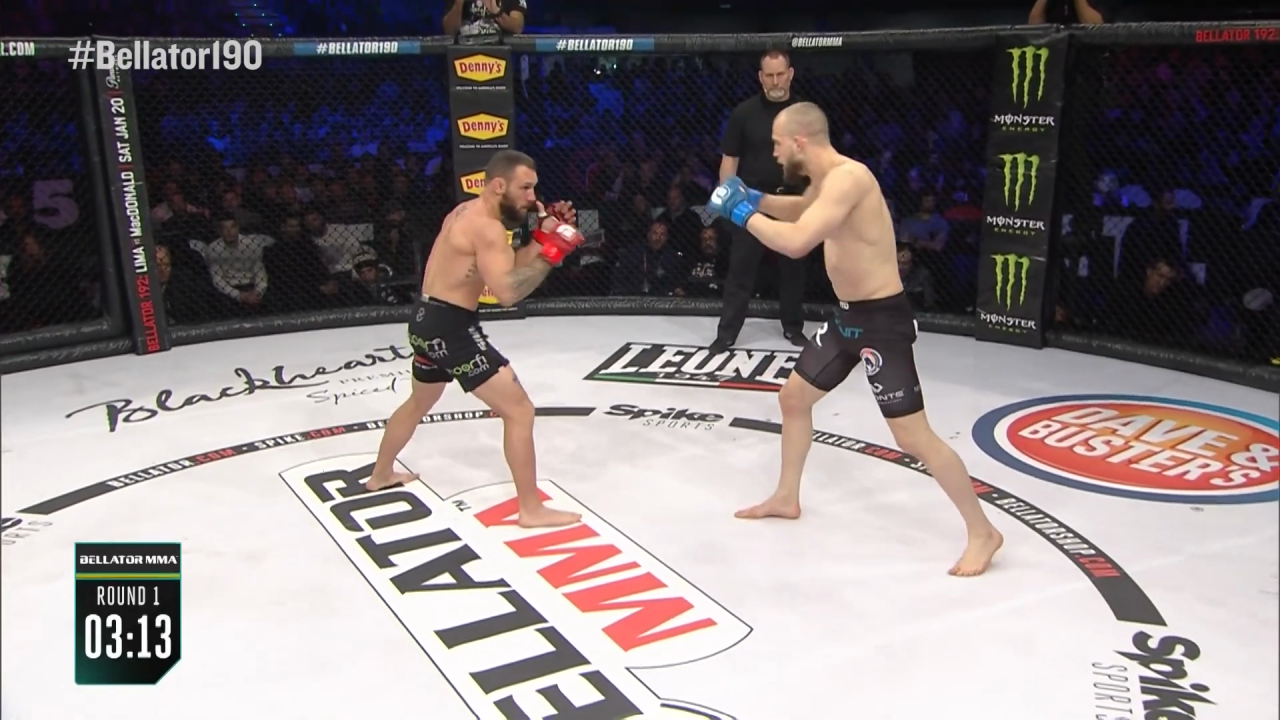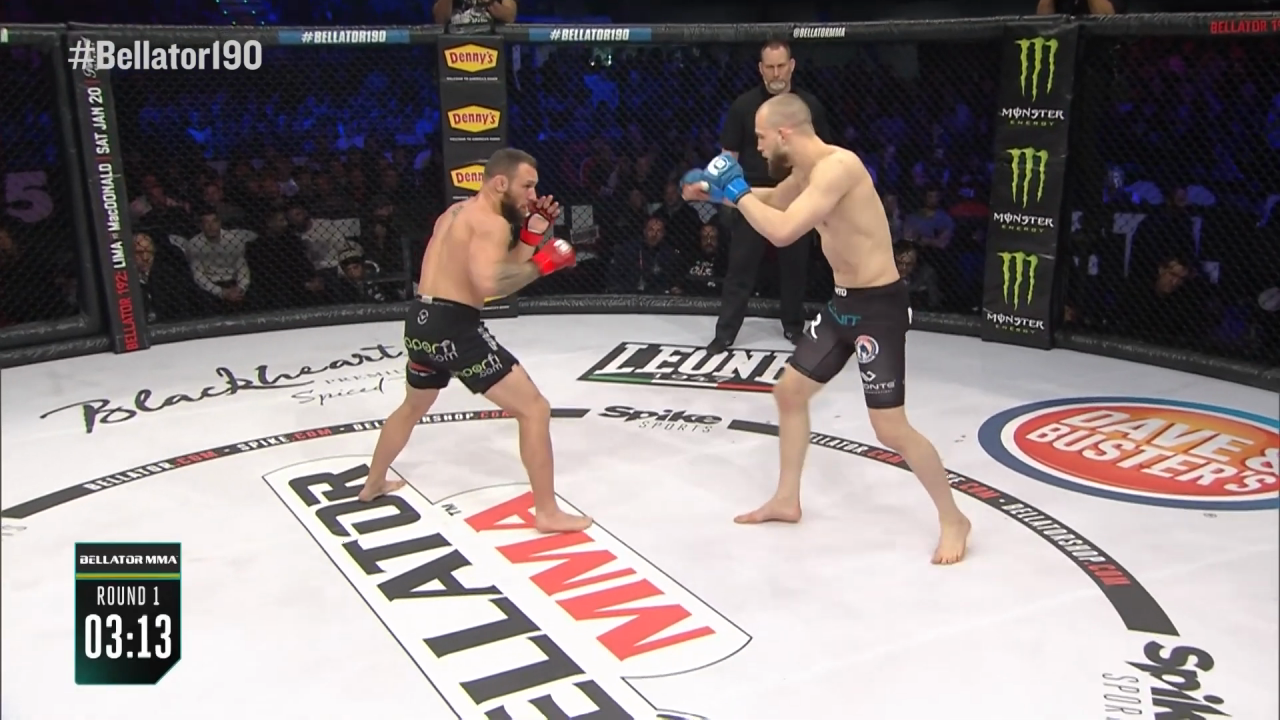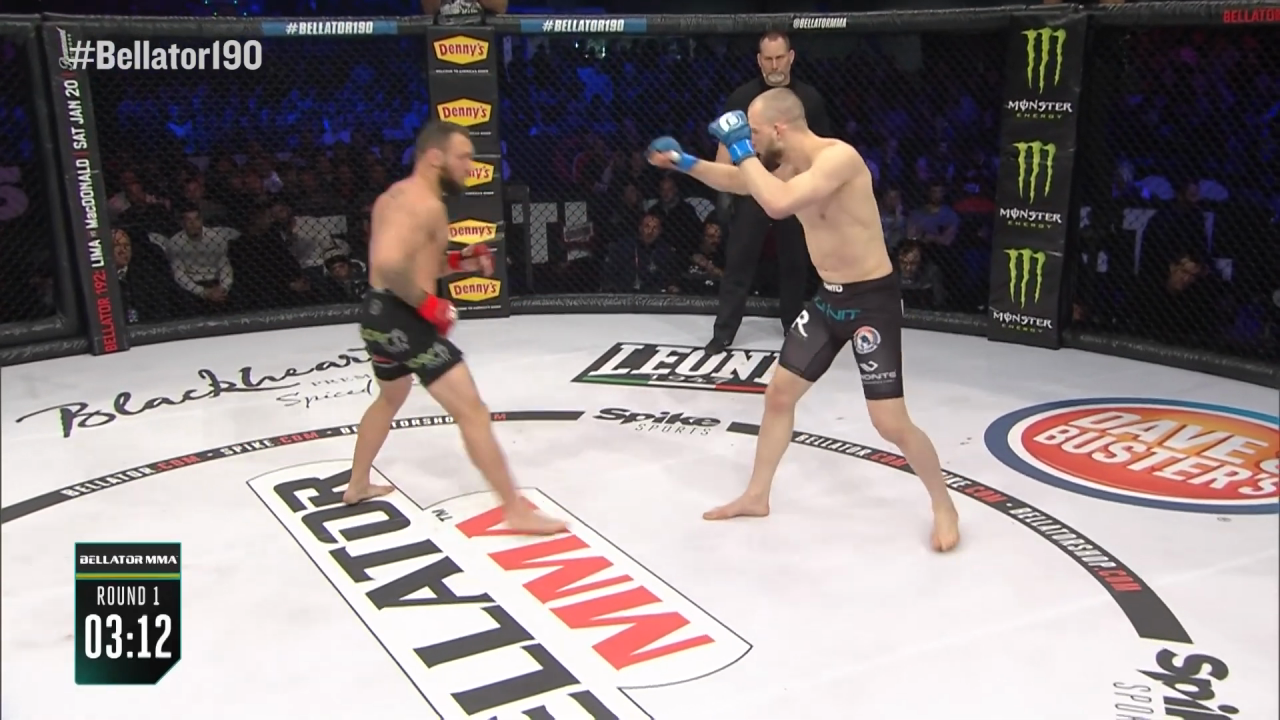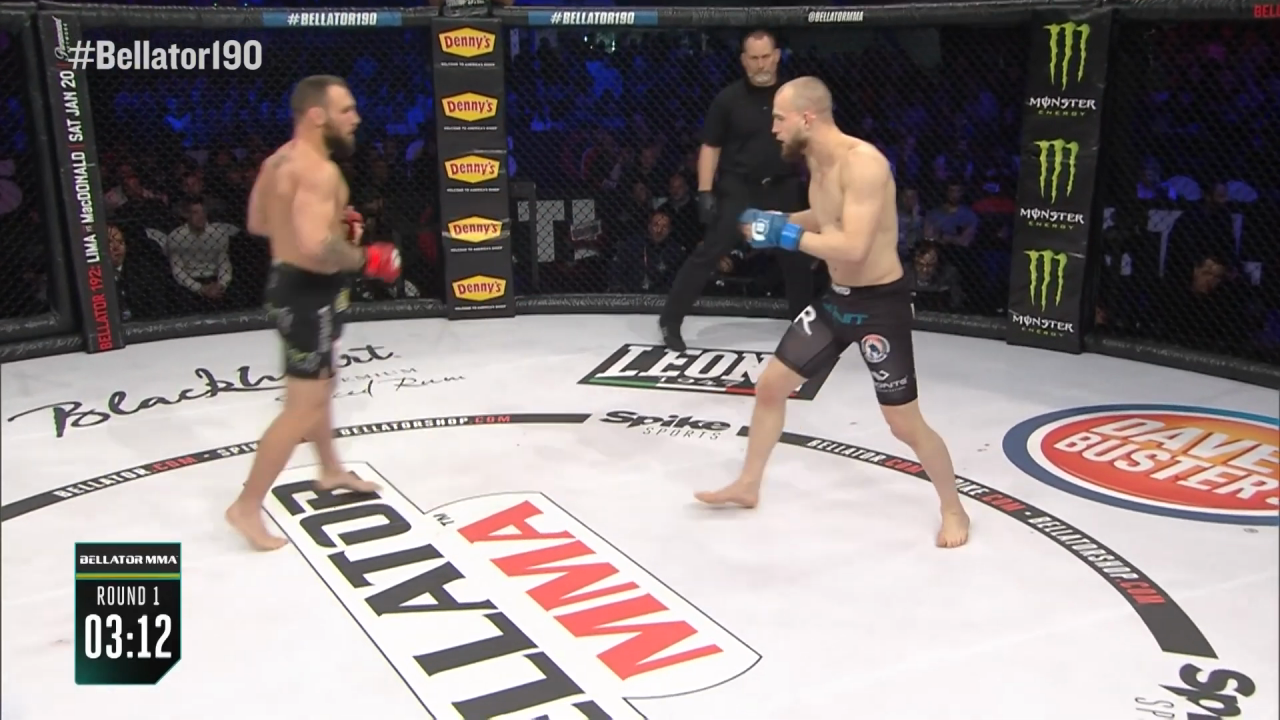
dt=0.4s
person 1, frame 1
left shoulder: (848, 177)
right shoulder: (828, 179)
left elbow: (797, 242)
right elbow: (799, 210)
left wrist: (743, 212)
right wrist: (748, 192)
left hip: (884, 319)
right hip: (848, 314)
left knee: (913, 436)
right knee: (793, 397)
left ankle: (981, 533)
right ankle: (786, 498)
person 1, frame 2
left shoulder: (838, 167)
right shoulder: (808, 170)
left elbow: (782, 232)
right elbow: (774, 198)
left wrist: (735, 190)
right wrist: (721, 192)
left hip: (879, 307)
right hip: (842, 302)
left knee: (891, 430)
right knee: (791, 395)
left ankle: (953, 521)
right ankle: (786, 501)
person 1, frame 3
left shoulder: (837, 157)
right shoulder: (793, 163)
left elbow: (778, 202)
right elbow: (740, 184)
left wrist: (740, 149)
right wrist: (685, 162)
left hip: (872, 302)
right hip: (827, 299)
left knee: (892, 421)
right knee: (779, 396)
left ankle: (943, 506)
right ankle: (755, 497)
person 1, frame 4
left shoulder: (864, 163)
right shoulder: (818, 159)
left elbow: (852, 248)
left wrist: (788, 236)
right wrist: (776, 222)
left hip: (880, 304)
right hip: (836, 300)
left knee: (906, 425)
right knee: (769, 386)
left ankle: (953, 510)
right ankle: (747, 486)
person 2, frame 1
left shoulder: (466, 213)
right shoulder: (486, 228)
left elbow: (511, 272)
right elbow: (507, 293)
left wrist: (545, 233)
right wrist: (552, 254)
left hip: (427, 320)
right hip: (451, 327)
left knee: (419, 402)
right knee: (519, 411)
left ankle: (380, 474)
right ankle: (531, 510)
person 2, frame 2
left shoulder: (456, 212)
right shoulder: (489, 223)
left elbow: (498, 278)
right elbow: (490, 282)
left wrist: (532, 233)
right wrist: (542, 262)
left hip: (420, 322)
right hip: (454, 328)
left knee: (414, 407)
right knee: (534, 411)
left ankle: (374, 482)
right ankle: (546, 511)
person 2, frame 3
left shoulder: (392, 196)
right shoulder: (423, 204)
right elbow: (387, 263)
left wrist: (458, 258)
right wrist: (427, 303)
left hip: (377, 314)
right hip: (406, 319)
left knee: (389, 399)
right knee: (473, 414)
left ankle: (357, 483)
right ankle: (517, 511)
person 2, frame 4
left shoulder: (278, 160)
right shoulder: (318, 171)
left elbow: (257, 221)
right elbow: (316, 247)
right wrist: (368, 258)
left hip: (289, 286)
right hip: (307, 294)
left knee: (319, 390)
right knee: (302, 408)
left ankle: (333, 472)
right ankle: (246, 507)
person 3, frame 1
right shoulder: (744, 112)
right elbow: (730, 159)
left knee: (793, 267)
right knee: (741, 268)
left ankle: (792, 326)
right ankle: (726, 332)
person 3, frame 2
left shoulder: (809, 105)
right shoulder: (744, 104)
right elbow: (729, 152)
left knee: (795, 265)
right knee: (741, 265)
left ankle: (793, 326)
right ankle: (725, 331)
person 3, frame 3
left shoulder: (809, 98)
right shoulder: (743, 97)
right elbow: (727, 146)
left knee: (795, 261)
right knee: (739, 261)
left ankle: (793, 323)
right ankle: (724, 331)
person 3, frame 4
right shoulder: (728, 98)
right elbow: (710, 148)
right wrist: (705, 193)
left hip: (784, 190)
right hip: (738, 189)
left knee: (798, 262)
right knee: (707, 255)
right ankle: (670, 321)
